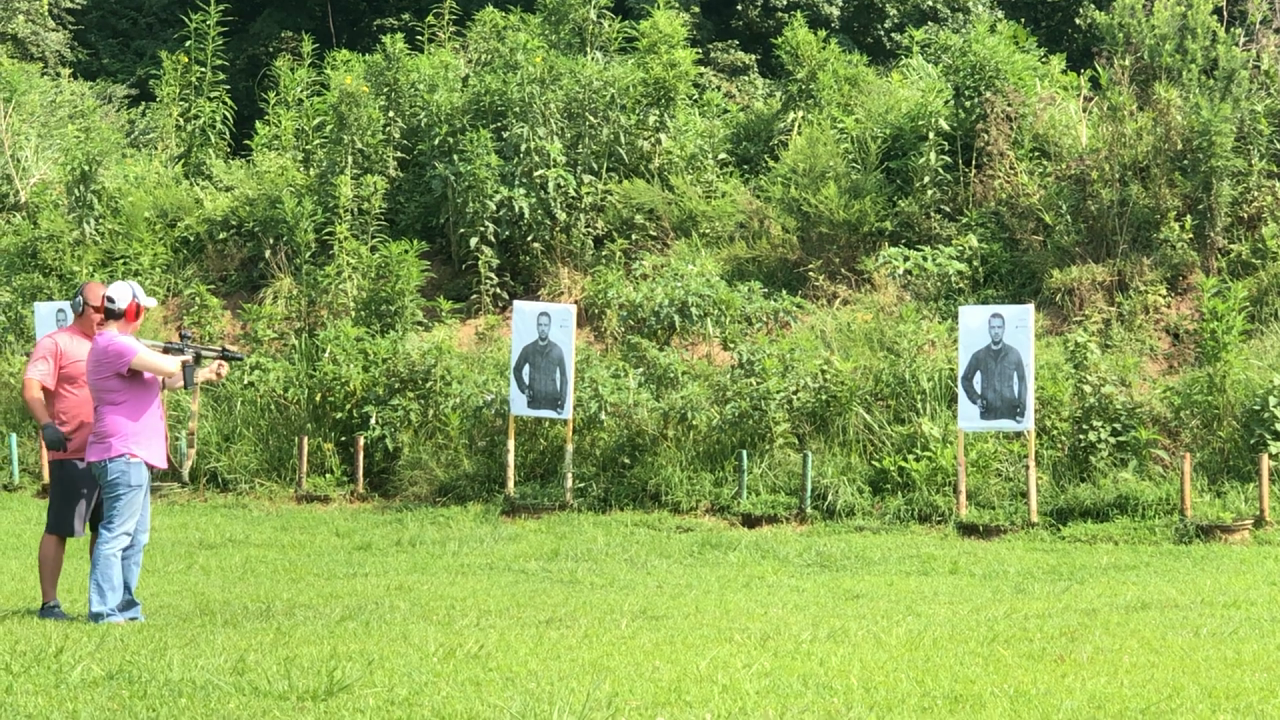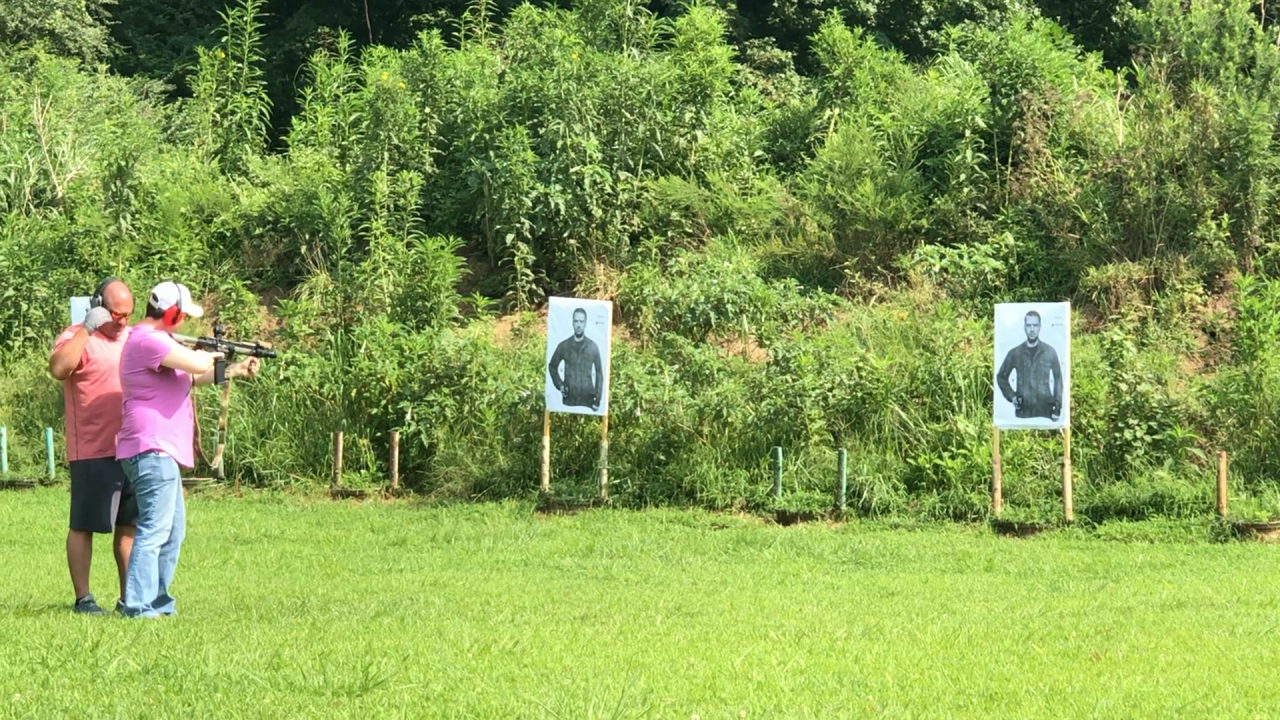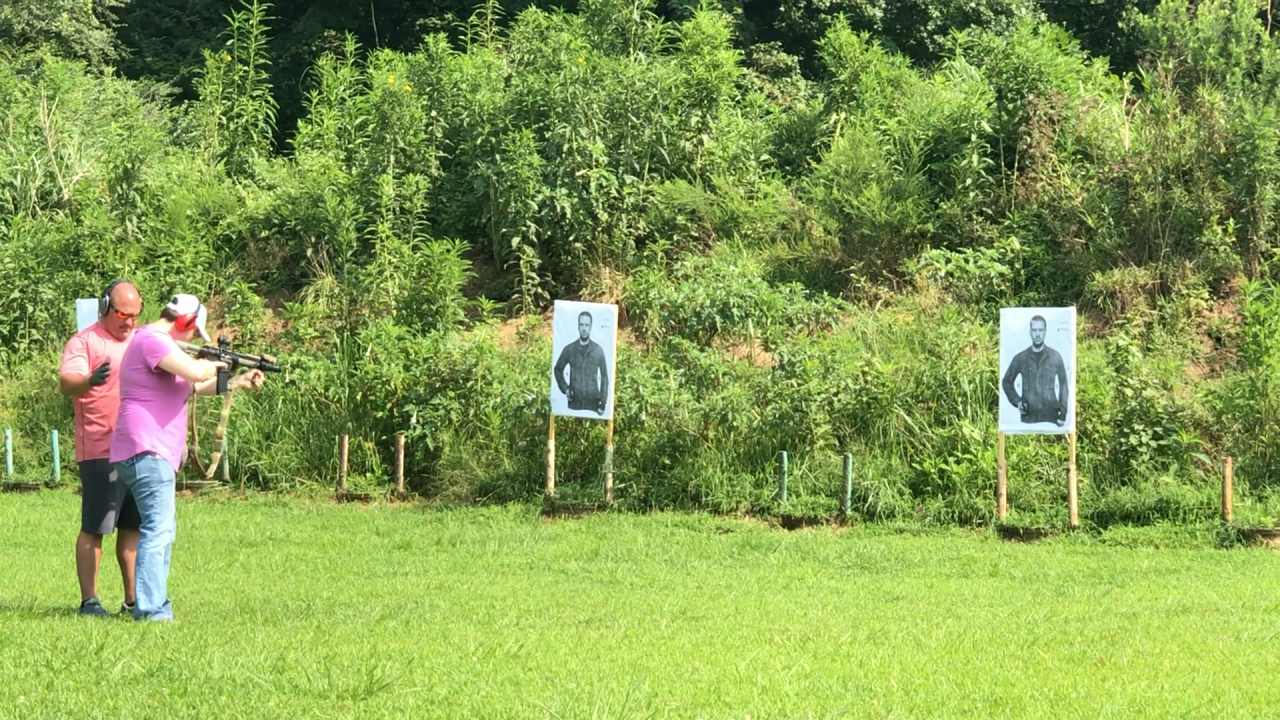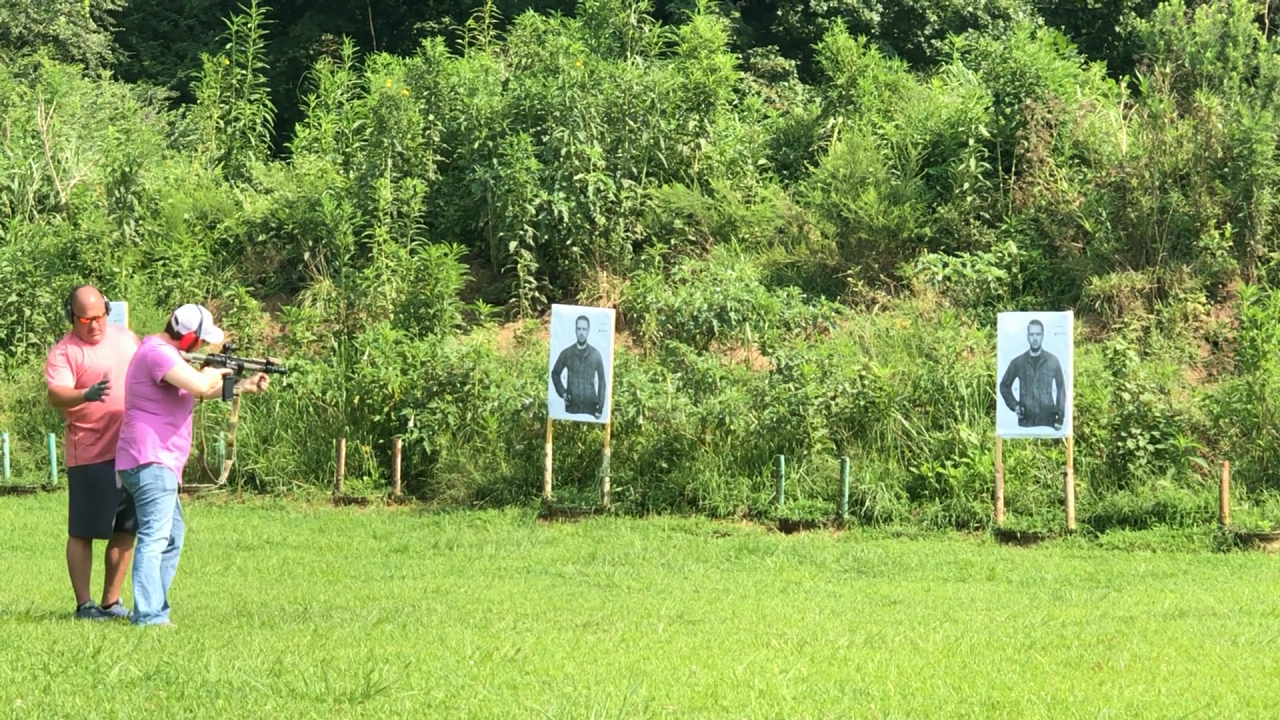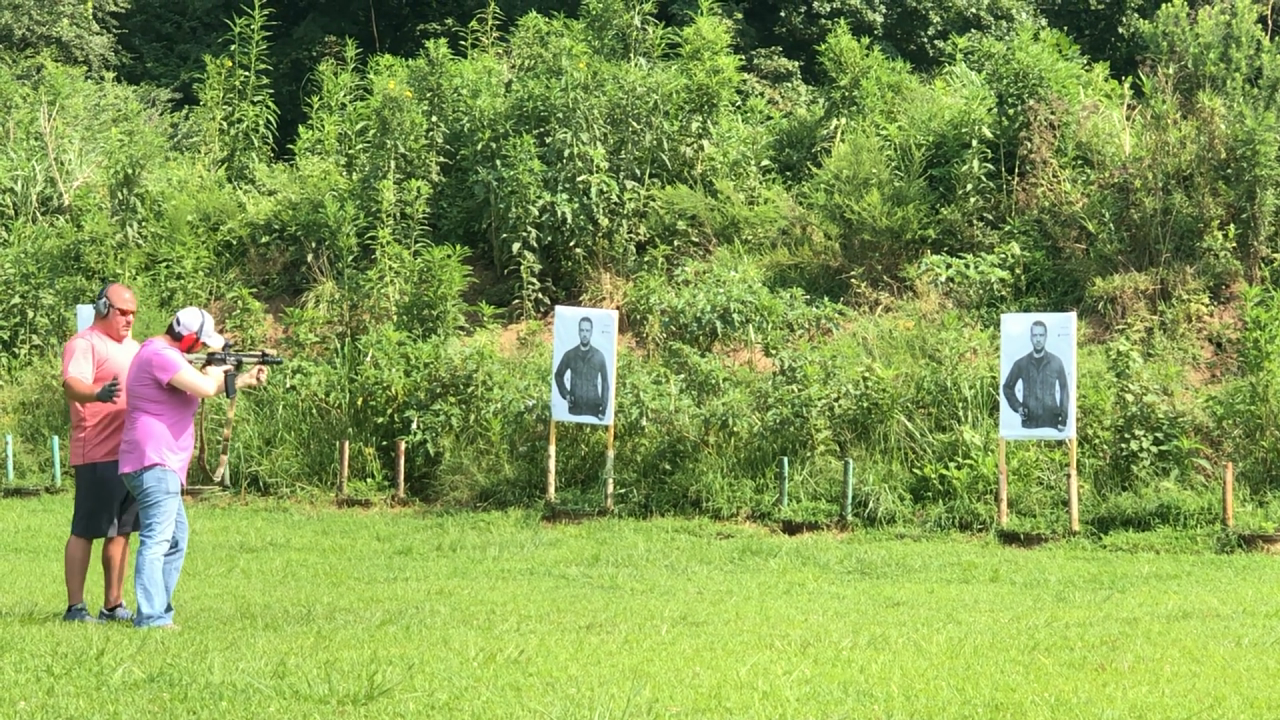
dt=1s
person 1, frame 1
right shoulder: (55, 343)
right elbow: (30, 388)
right wrist: (46, 425)
right hip: (72, 452)
right knee: (59, 528)
right ankle: (49, 603)
person 1, frame 2
left shoulder: (133, 336)
right shoulder: (76, 338)
right elbow: (58, 369)
right wrist: (85, 329)
right hip: (93, 450)
left knee: (129, 524)
right knee: (83, 525)
left ankle: (129, 597)
right ankle: (83, 598)
person 1, frame 3
right shoulder: (84, 342)
right elbow: (66, 384)
right wrist: (90, 380)
right hip: (101, 451)
left knee: (133, 526)
right knee: (94, 526)
left ankle: (133, 600)
right ankle: (89, 600)
person 1, frame 4
left shoulder: (126, 338)
right shoulder: (63, 351)
right elbow: (56, 395)
right wrist: (85, 395)
right hip: (92, 455)
left knee: (127, 530)
right knee: (83, 532)
left ankle: (111, 602)
right ankle: (84, 604)
person 1, frame 5
left shoulder: (132, 346)
right shoulder: (83, 344)
right elbow: (72, 385)
right wrist: (97, 394)
right hip: (98, 455)
left knee: (120, 531)
right knee: (86, 530)
left ankle: (113, 605)
right ankle: (75, 607)
person 2, frame 1
left shoulder: (117, 344)
right shoulder: (115, 344)
left elbow: (159, 382)
right elbow: (166, 368)
left wrist: (205, 374)
right wrist: (178, 359)
left hip: (133, 455)
right hip: (122, 455)
left knee: (135, 537)
right knee: (116, 535)
left ankle: (124, 607)
right ankle: (103, 613)
person 2, frame 2
left shoulder: (152, 339)
right shoulder: (148, 340)
left elbow: (190, 377)
right elbow: (197, 365)
left wrist: (236, 370)
right wrist: (210, 355)
left hip: (160, 451)
right hip: (152, 451)
left knee: (172, 531)
right knee: (154, 531)
left ankle: (158, 603)
right ankle: (138, 607)
person 2, frame 3
left shoulder: (156, 342)
right shoulder: (153, 339)
left elbow: (191, 387)
right elbow: (195, 372)
left wrist: (237, 382)
right wrist: (211, 365)
left hip: (152, 452)
right hip: (146, 451)
left knee: (163, 531)
right knee: (157, 529)
left ankle: (156, 605)
right ankle: (149, 609)
person 2, frame 4
left shoulder: (165, 351)
right shoulder: (158, 353)
left elbow: (197, 391)
right elbow: (200, 386)
left wrist: (242, 385)
right wrist: (214, 373)
left hip: (157, 461)
right hip: (150, 460)
left knee: (171, 537)
right knee: (155, 536)
left ankle: (154, 608)
right ankle: (148, 614)
person 2, frame 5
left shoulder: (164, 352)
right shoulder: (161, 355)
left elbow: (195, 387)
right elbow: (205, 388)
left wrist: (243, 380)
right wrist: (215, 374)
left hip: (161, 463)
right hip: (155, 462)
left knee: (175, 538)
right knee: (157, 539)
left ankle: (158, 610)
right ankle: (151, 617)
